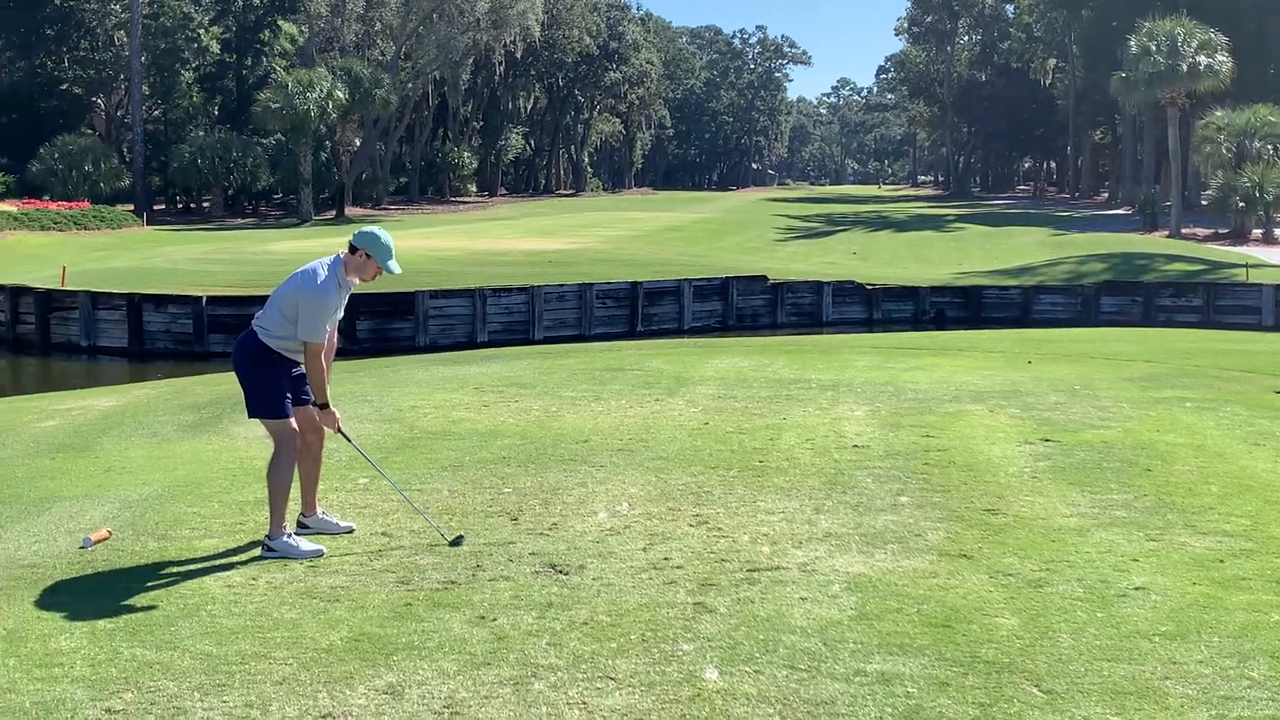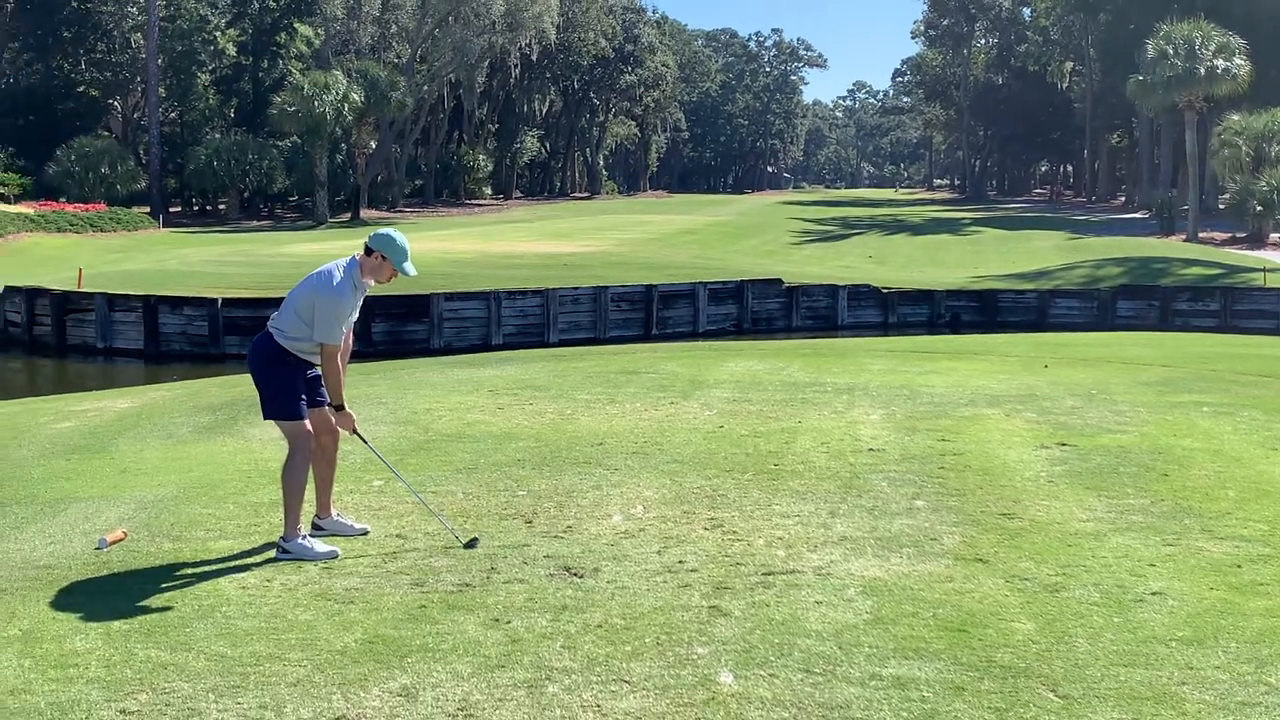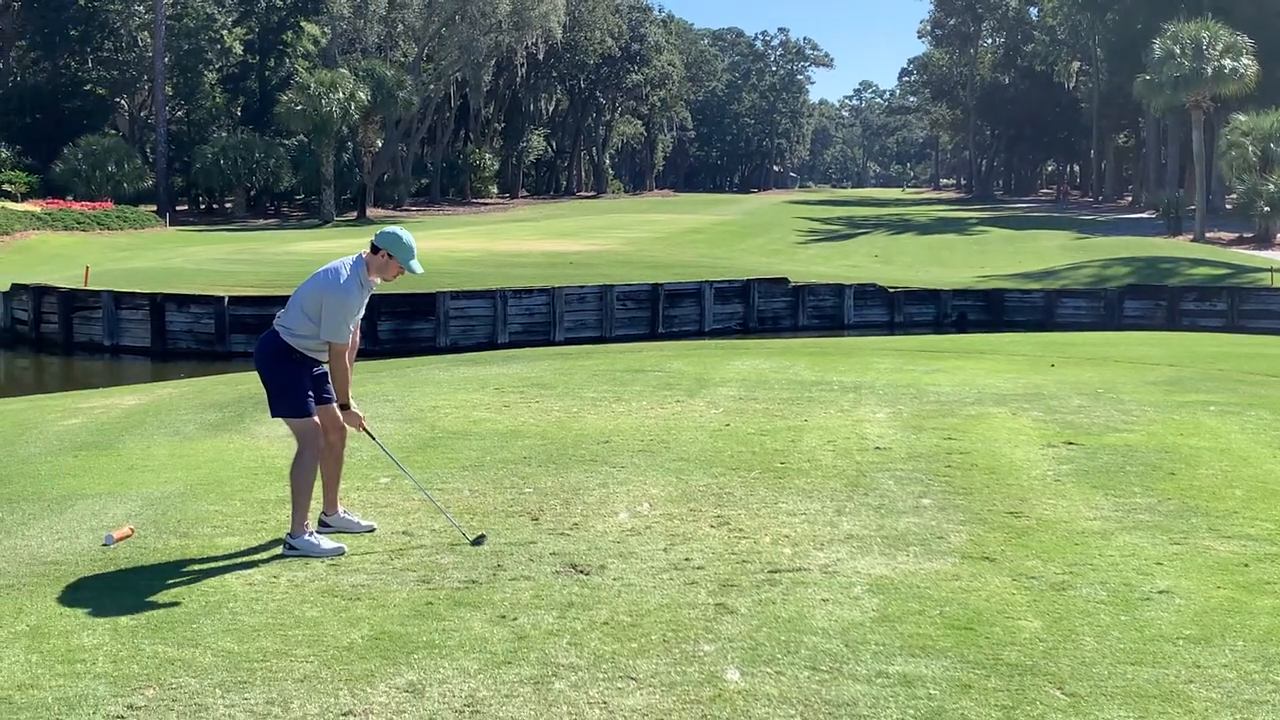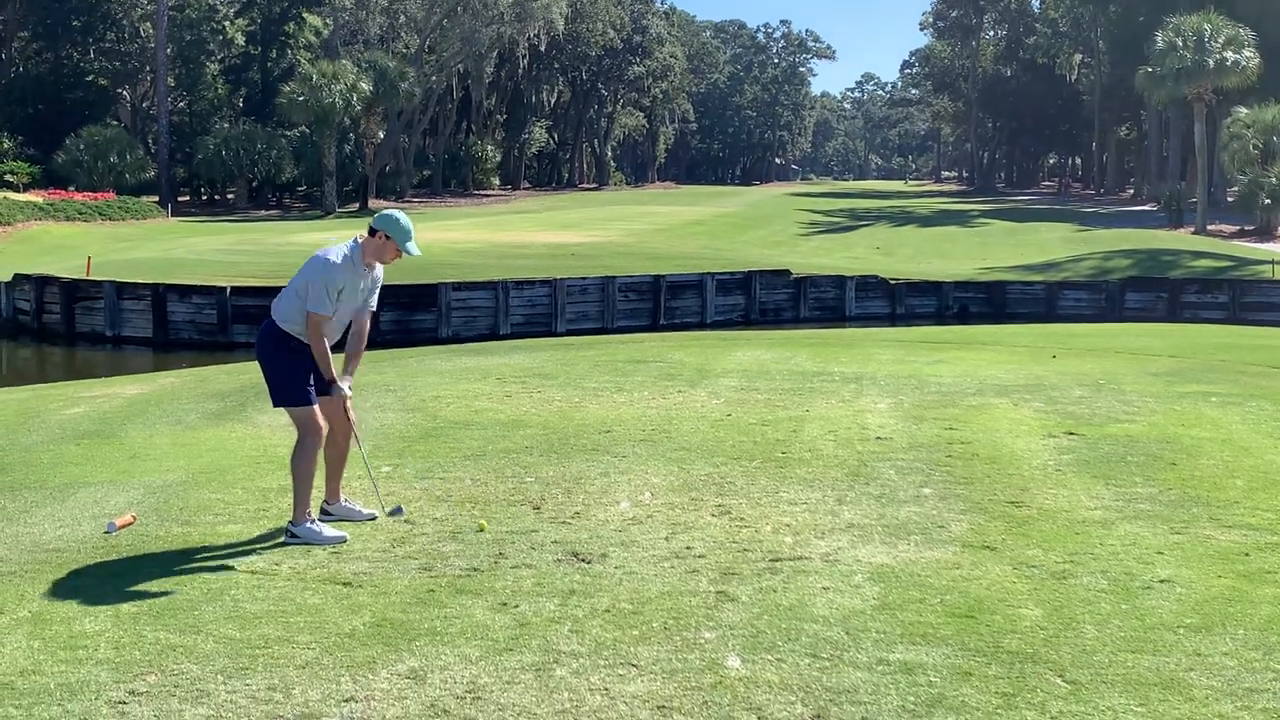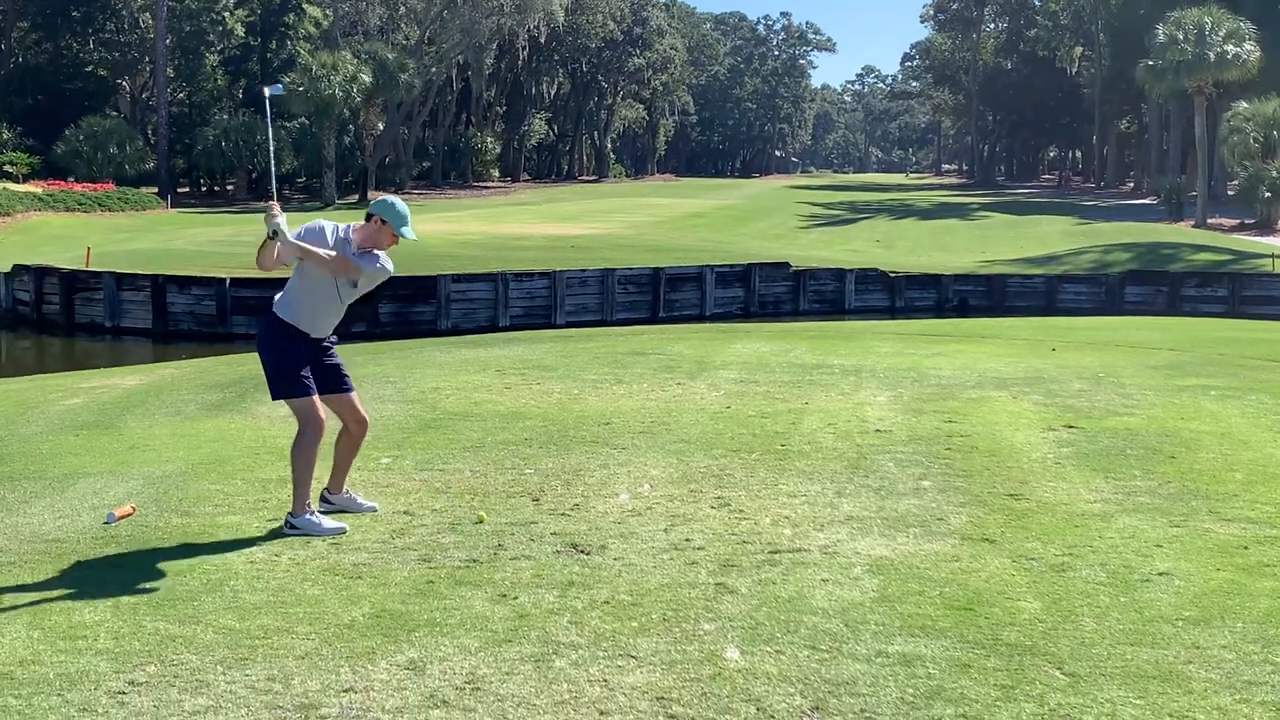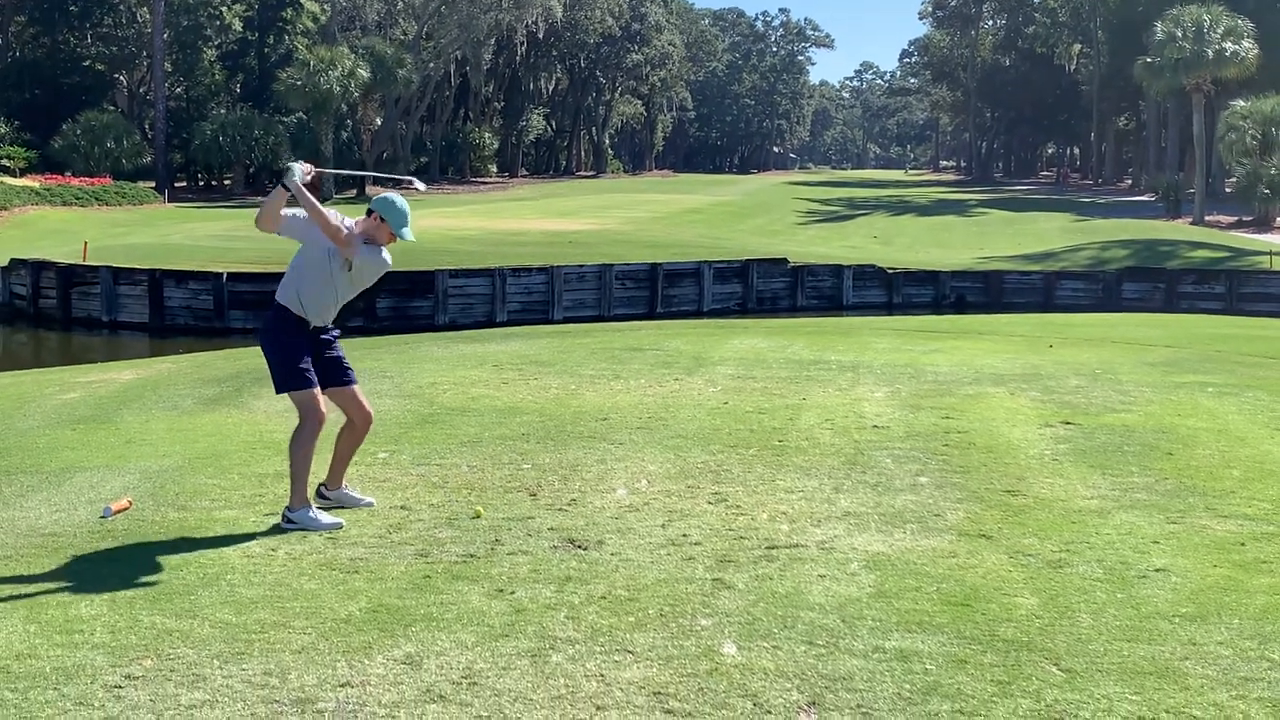
dt=0.3s
person 1, frame 1
left shoulder: (343, 278)
right shoulder: (321, 288)
left elbow: (330, 338)
right elbow: (314, 355)
left wrist: (323, 392)
right wrist: (324, 405)
left hip: (283, 357)
right hip: (259, 356)
left knee: (313, 432)
right knee: (289, 441)
left ankle: (310, 514)
right ankle: (276, 536)
person 1, frame 2
left shoulder: (358, 279)
right shoulder: (337, 290)
left elbow: (345, 339)
right elbow: (330, 357)
left wrist: (338, 398)
right wrist: (340, 406)
left hip: (298, 358)
right hip: (274, 358)
left knee: (328, 434)
right knee: (303, 443)
left ankle: (324, 517)
right ankle: (291, 538)
person 1, frame 3
left shoulder: (363, 276)
right shoulder: (343, 289)
left elbow: (353, 337)
right elbow: (338, 355)
left wrist: (346, 394)
right wrist: (346, 405)
left hip: (305, 356)
right hip: (281, 356)
left knee: (336, 431)
right knee: (312, 440)
left ankle: (331, 513)
right ankle: (298, 534)
person 1, frame 4
left shoulder: (375, 274)
right shoulder: (331, 264)
left elbow: (361, 326)
right elbow: (314, 329)
left wrist: (346, 377)
right wrist: (332, 379)
left hip: (312, 350)
right hip: (282, 341)
left knee: (341, 422)
right knee: (313, 428)
left ankle: (333, 502)
right ankle: (300, 522)
person 1, frame 5
left shoulder: (380, 265)
right shoulder: (321, 231)
left elbow: (336, 264)
right elbow: (266, 263)
left wrist: (290, 241)
right wrist: (273, 235)
left hip: (319, 342)
right hip: (282, 334)
left knee: (357, 421)
right knee: (313, 421)
left ankle: (335, 492)
right ankle: (300, 514)
person 1, frame 6
left shoulder: (378, 259)
right shoulder: (314, 223)
left elbow: (339, 237)
right elbow: (264, 223)
left wrist: (298, 189)
right wrist: (285, 186)
left hip: (321, 333)
right hip: (285, 328)
left knee: (361, 416)
right knee: (314, 413)
left ankle: (333, 487)
right ankle: (297, 509)
